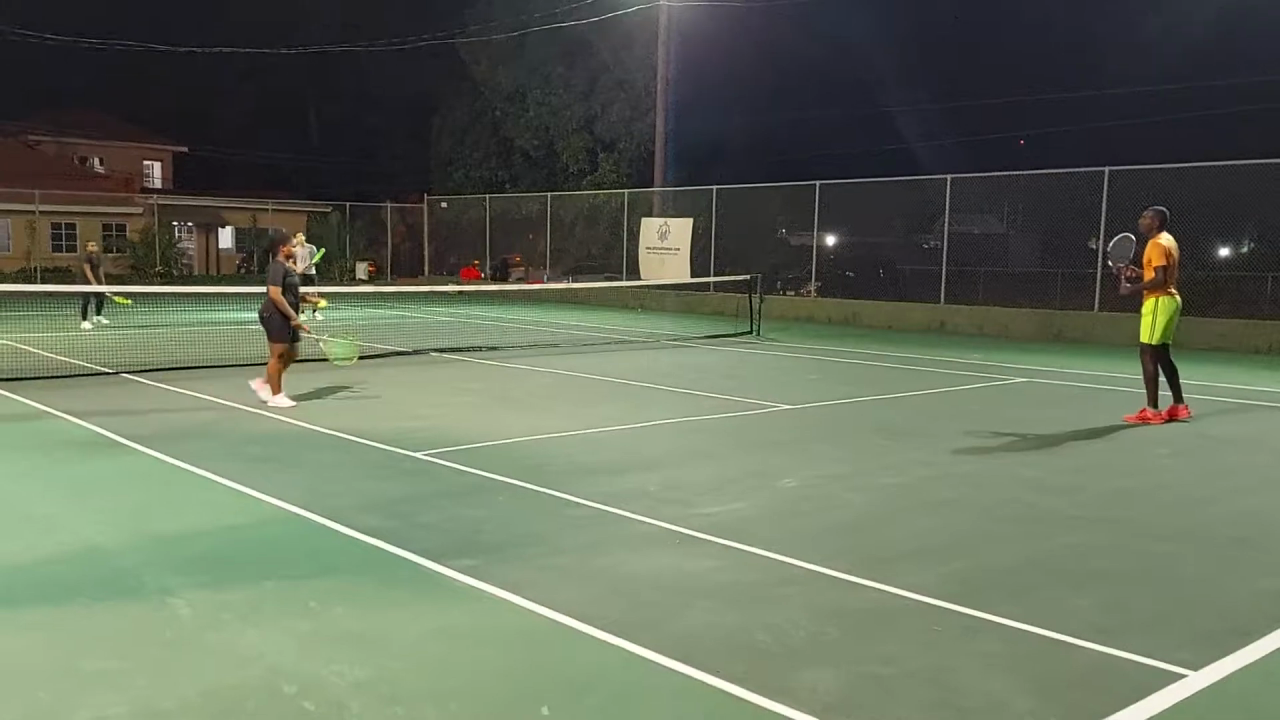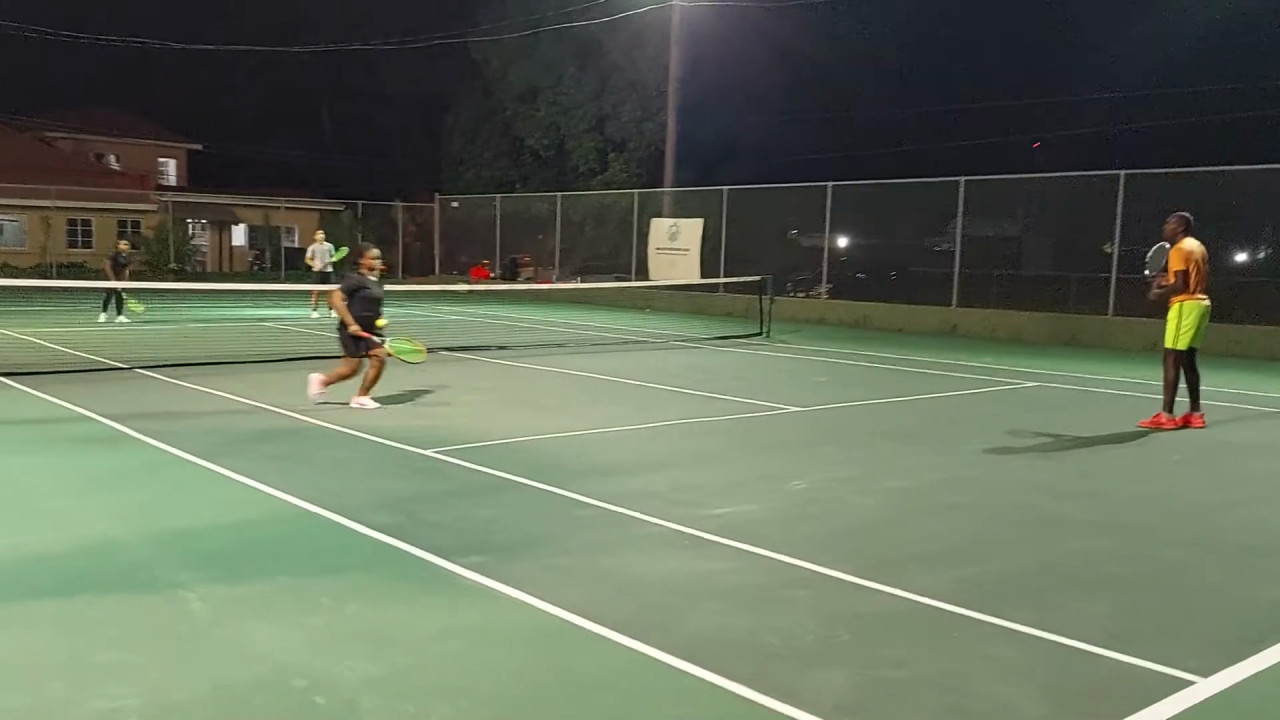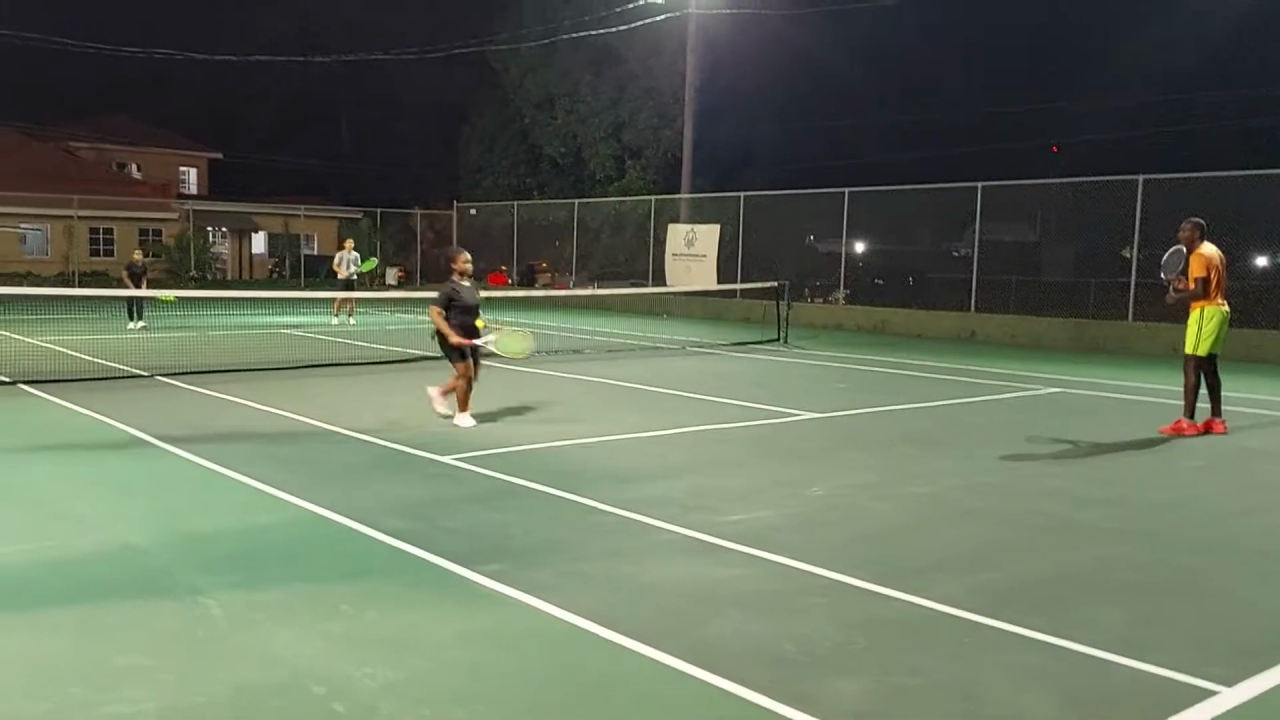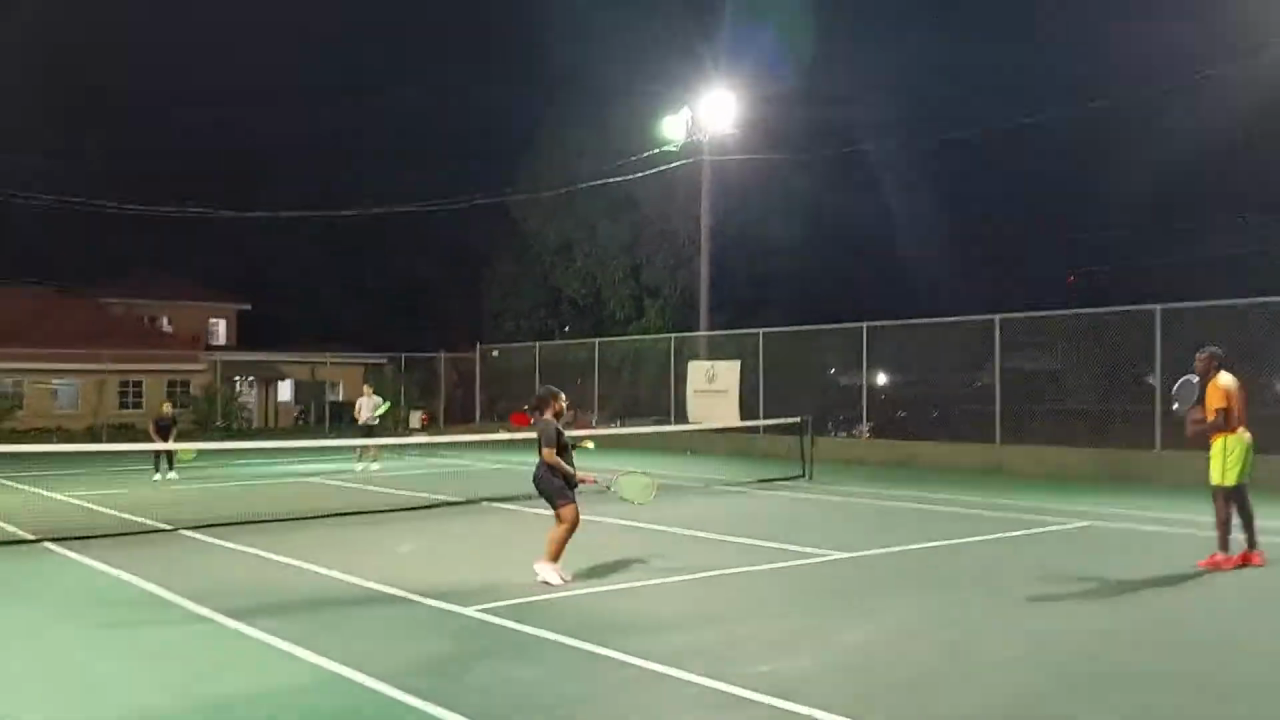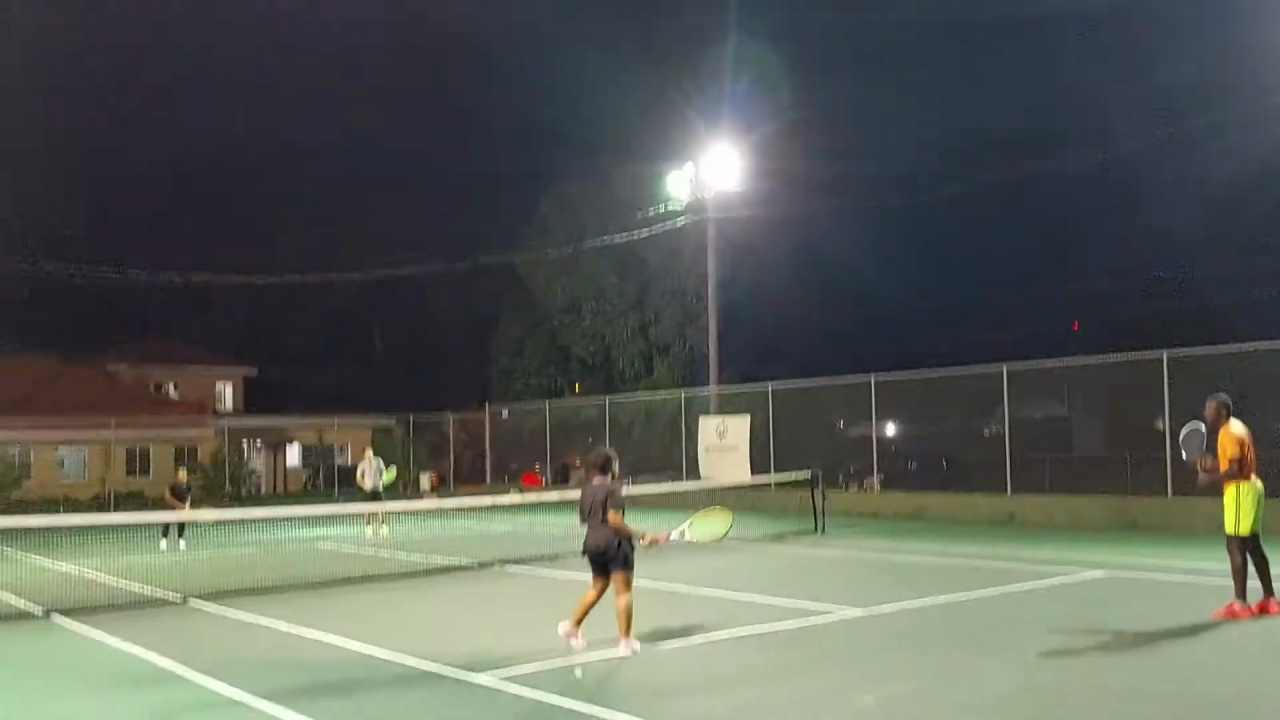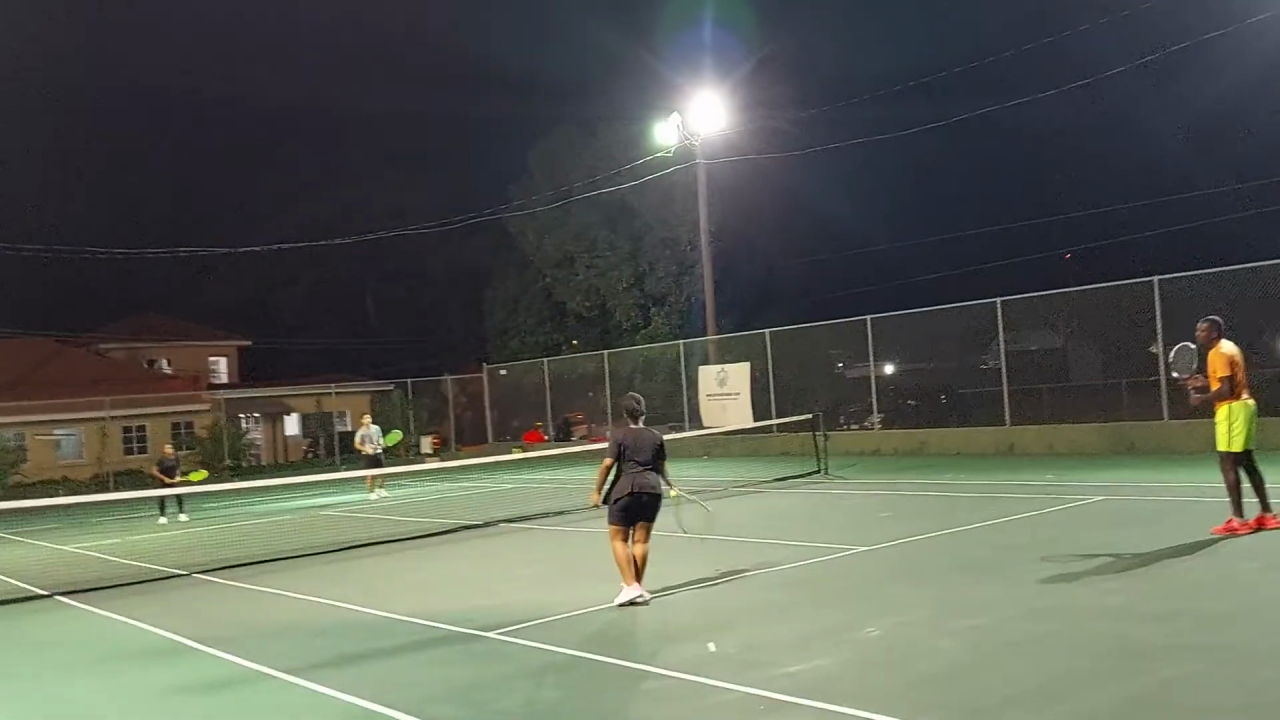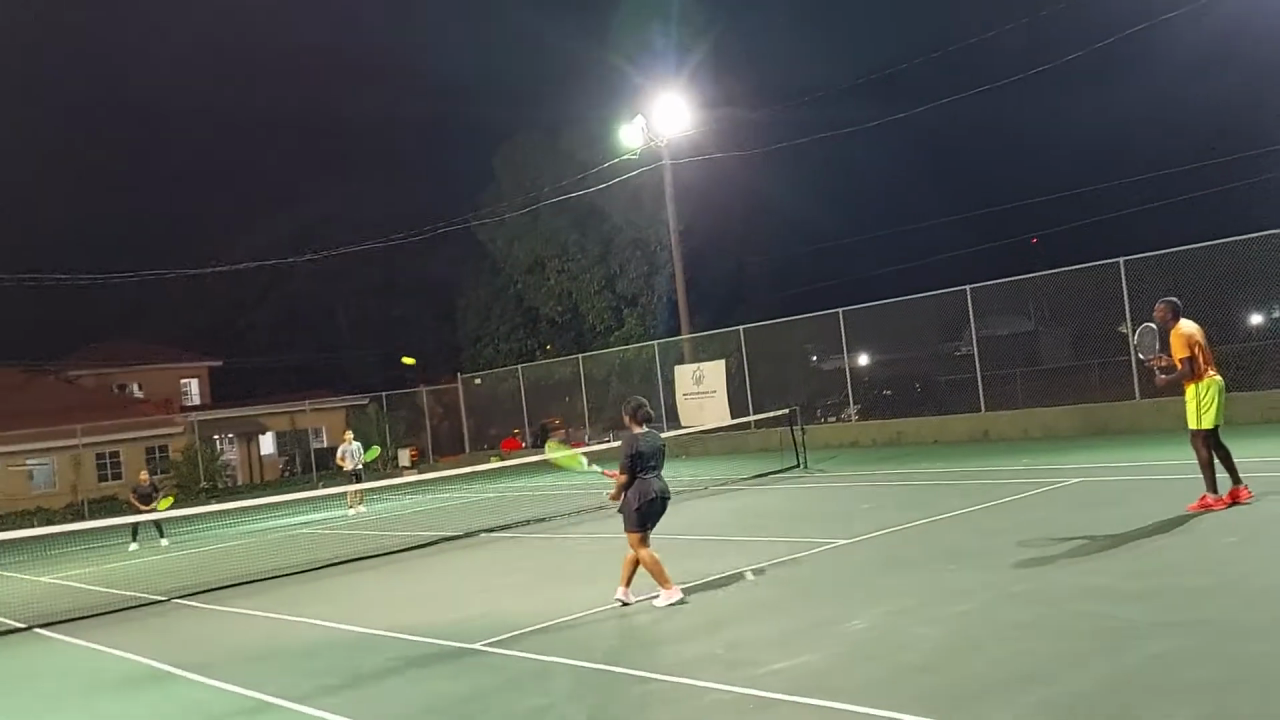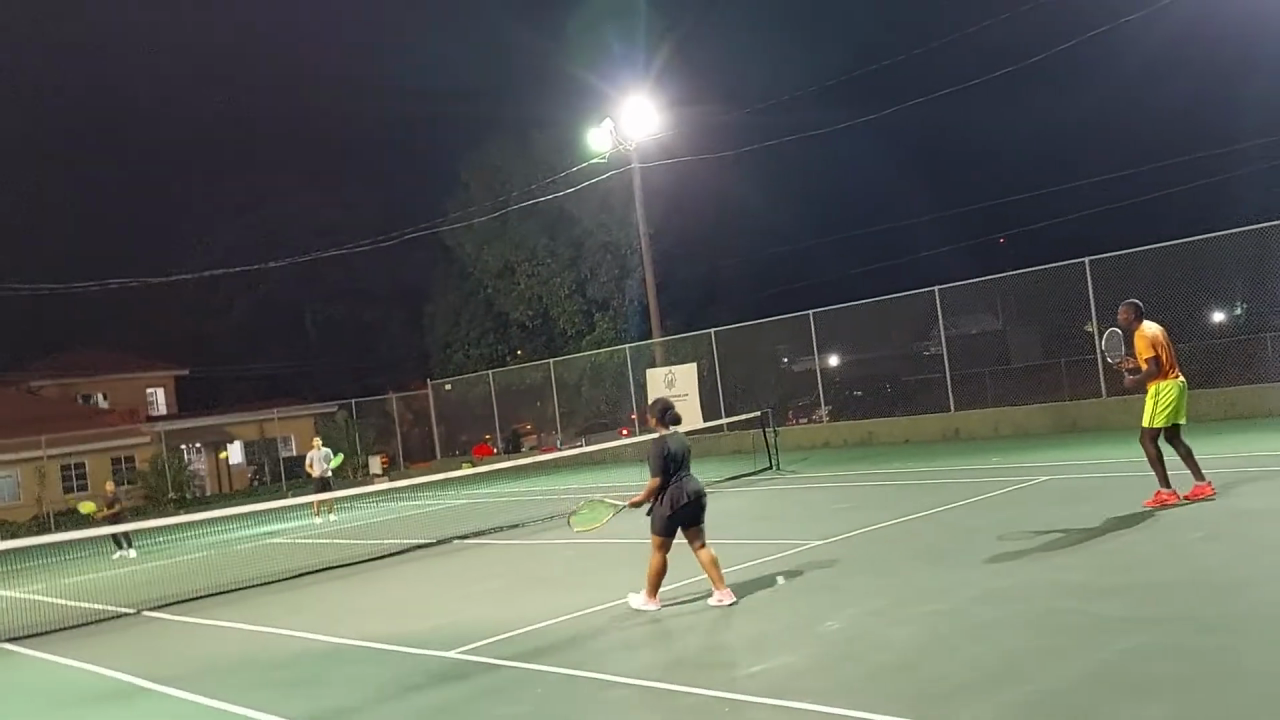
dt=0.5s
person 1, frame 1
left shoulder: (1158, 243)
right shoulder: (1166, 240)
left elbow: (1161, 279)
left wrist: (1133, 288)
right wrist: (1138, 273)
left hip: (1159, 302)
right hip: (1167, 300)
left knee: (1147, 354)
right knee: (1162, 355)
left ankle: (1152, 410)
right ankle: (1179, 406)
person 1, frame 2
left shoulder: (1179, 249)
right shoulder: (1198, 247)
left elbow: (1181, 285)
left wrist: (1159, 294)
right wrist: (1168, 283)
left hip: (1185, 307)
right hip: (1200, 305)
left knee: (1171, 359)
right knee: (1188, 360)
left ankle: (1167, 416)
right ankle: (1195, 414)
person 1, frame 3
left shoulder: (1199, 255)
right shoulder: (1215, 252)
left elbow: (1200, 291)
left wrist: (1177, 297)
right wrist: (1187, 286)
left hip: (1205, 312)
right hip: (1219, 310)
left knee: (1191, 365)
right knee: (1209, 365)
left ankle: (1188, 421)
right ankle: (1216, 420)
person 1, frame 4
left shoulder: (1216, 384)
right shoulder: (1229, 380)
left elbow: (1221, 422)
left wrist: (1197, 430)
right wrist: (1204, 416)
left hip: (1227, 442)
right hip: (1239, 439)
left knee: (1221, 496)
right knee: (1238, 495)
left ankle: (1223, 554)
right ankle: (1252, 551)
person 1, frame 5
left shoulder: (1228, 432)
right shoulder: (1237, 428)
left elbow: (1236, 470)
left wrist: (1210, 479)
right wrist: (1215, 465)
left hip: (1240, 490)
right hip: (1250, 488)
left knee: (1235, 545)
right knee: (1252, 545)
left ankle: (1240, 604)
person 1, frame 6
left shoulder: (1219, 353)
right shoulder: (1228, 348)
left elbow: (1227, 390)
left wrist: (1202, 398)
right wrist: (1206, 383)
left hip: (1232, 409)
right hip: (1243, 406)
left knee: (1227, 463)
right knee: (1246, 462)
left ankle: (1239, 520)
person 1, frame 7
left shoulder: (1178, 334)
right shoulder: (1190, 326)
left elbow: (1189, 371)
left wrist: (1166, 380)
right wrist: (1170, 361)
left hip: (1201, 387)
right hip: (1211, 382)
left knee: (1199, 440)
right knee: (1212, 439)
left ankle: (1212, 497)
right ankle: (1239, 487)
person 1, frame 8
left shoulder: (1142, 336)
right shoulder: (1154, 327)
left elbow: (1154, 370)
left wrist: (1134, 381)
right wrist: (1136, 364)
left hip: (1163, 388)
right hip: (1176, 384)
left knee: (1147, 439)
right knee: (1174, 438)
left ankle: (1166, 492)
right ankle: (1202, 484)
person 2, frame 1
left shoulder: (286, 267)
right shoulder: (277, 268)
right elbow: (275, 295)
right wrist: (293, 317)
left hip: (283, 316)
right hip: (274, 316)
left knee: (290, 355)
right knee: (277, 355)
left ankle: (263, 383)
right ankle: (276, 396)
person 2, frame 2
left shoulder: (377, 281)
right shoulder: (355, 279)
right elbow: (337, 301)
left wrist: (379, 319)
right wrist: (352, 324)
left hip: (370, 329)
right hip: (351, 330)
left knee: (380, 359)
right knee: (351, 368)
left ankle: (362, 397)
right ankle: (319, 381)
person 2, frame 3
left shoulder: (472, 285)
right shoulder: (449, 288)
right elbow: (435, 314)
left wrist: (479, 320)
right wrist: (451, 335)
left hip: (470, 336)
right hip: (454, 338)
left knee: (471, 376)
right knee: (466, 375)
left ankle: (439, 393)
right ankle: (462, 414)
person 2, frame 4
left shoulder: (550, 424)
right shoulder: (549, 426)
right elbow: (549, 456)
right wrist: (574, 474)
left hip: (559, 479)
right hip: (551, 478)
left knee: (569, 522)
right knee: (568, 520)
left ankle: (552, 566)
right ankle: (544, 563)
person 2, frame 5
left shoulder: (587, 490)
right shoulder: (612, 490)
left elbow: (584, 519)
right elbow: (615, 520)
right wrist: (642, 536)
left hip: (593, 543)
right hip: (613, 543)
left knee: (597, 588)
right knee: (623, 591)
left ankle: (571, 626)
right ankle: (626, 641)
person 2, frame 6
left shoulder: (620, 436)
right shoulder: (656, 437)
left elbow: (607, 464)
right elbow: (662, 469)
left wrist: (597, 491)
right wrist: (667, 482)
left hip: (625, 490)
right hip: (651, 490)
left knee: (618, 539)
right knee: (642, 541)
left ankle: (630, 586)
right ankle: (635, 588)
person 2, frame 7
left shoulder: (630, 442)
right shoulder: (657, 438)
left elbow: (625, 478)
left wrist: (616, 493)
right wrist: (620, 474)
left hip: (639, 496)
right hip: (660, 493)
left knee: (640, 547)
right knee: (639, 544)
left ankle: (670, 589)
right ankle: (624, 590)
person 2, frame 8
left shoulder: (659, 445)
right shoulder: (681, 438)
left elbow: (657, 481)
left wrist: (642, 499)
right wrist: (651, 495)
left hip: (672, 501)
right hip: (693, 495)
left knee: (659, 550)
right knee: (699, 546)
left ankle: (649, 598)
right ankle: (723, 592)
